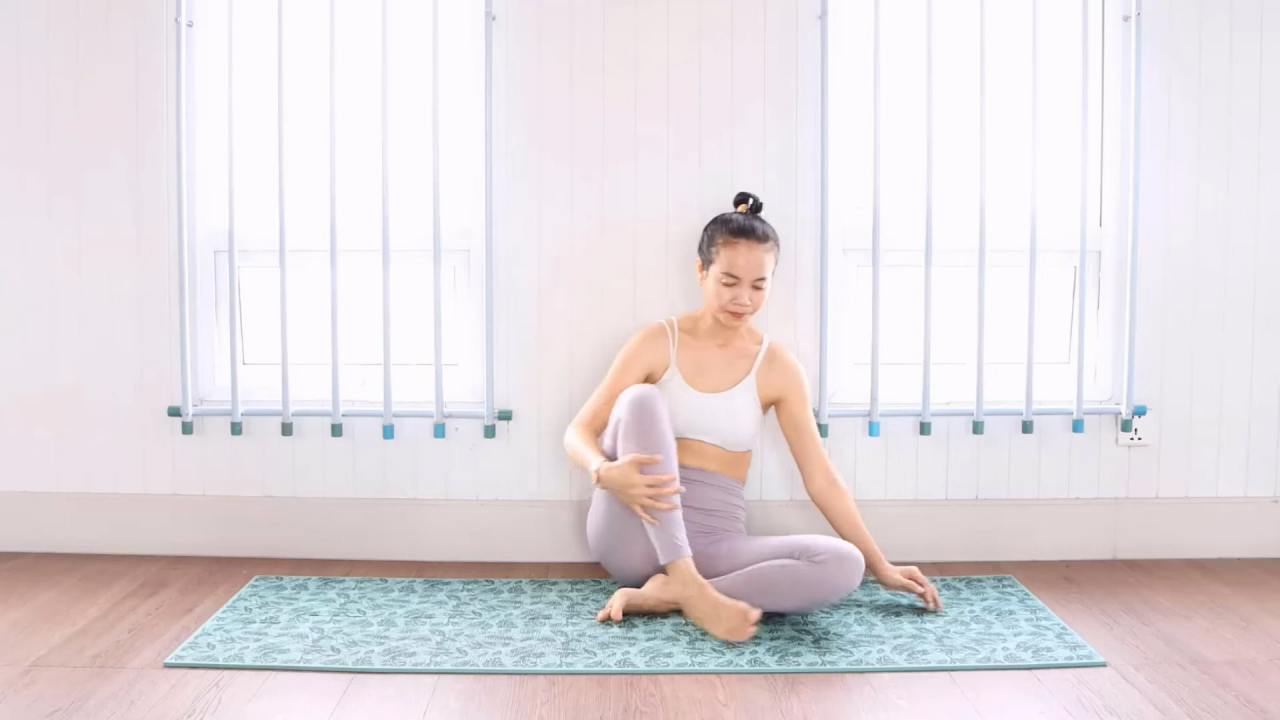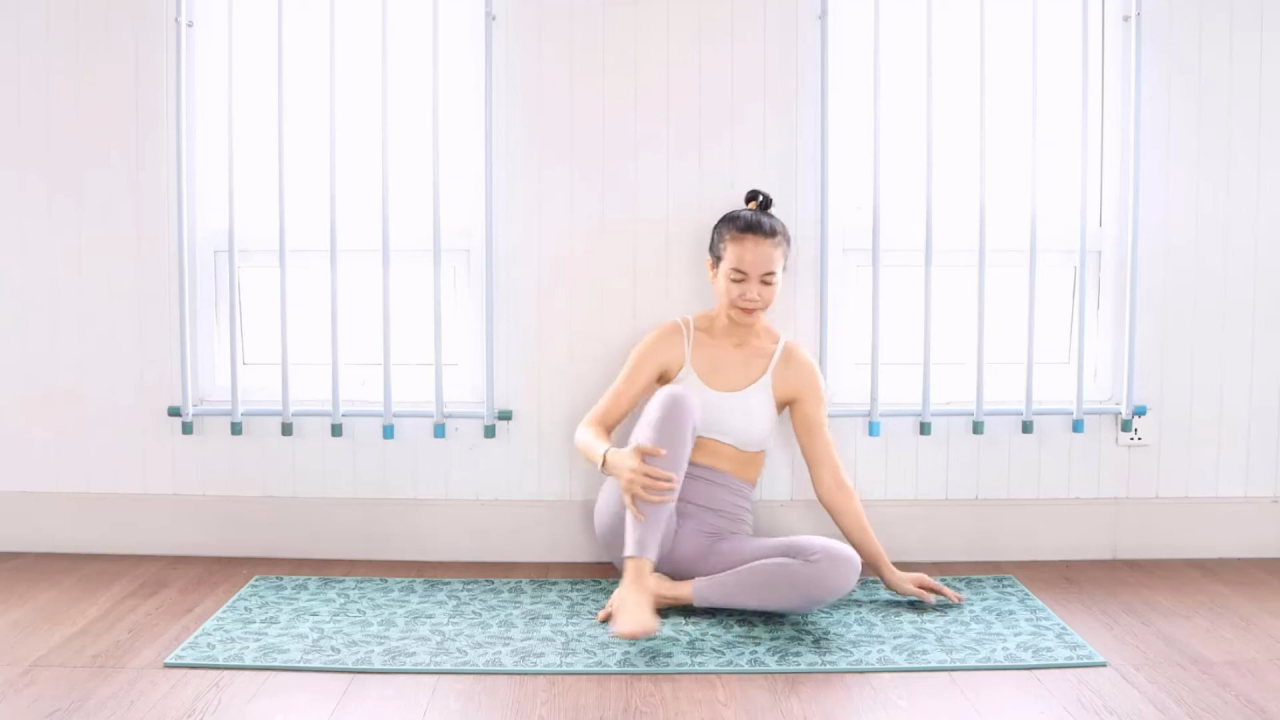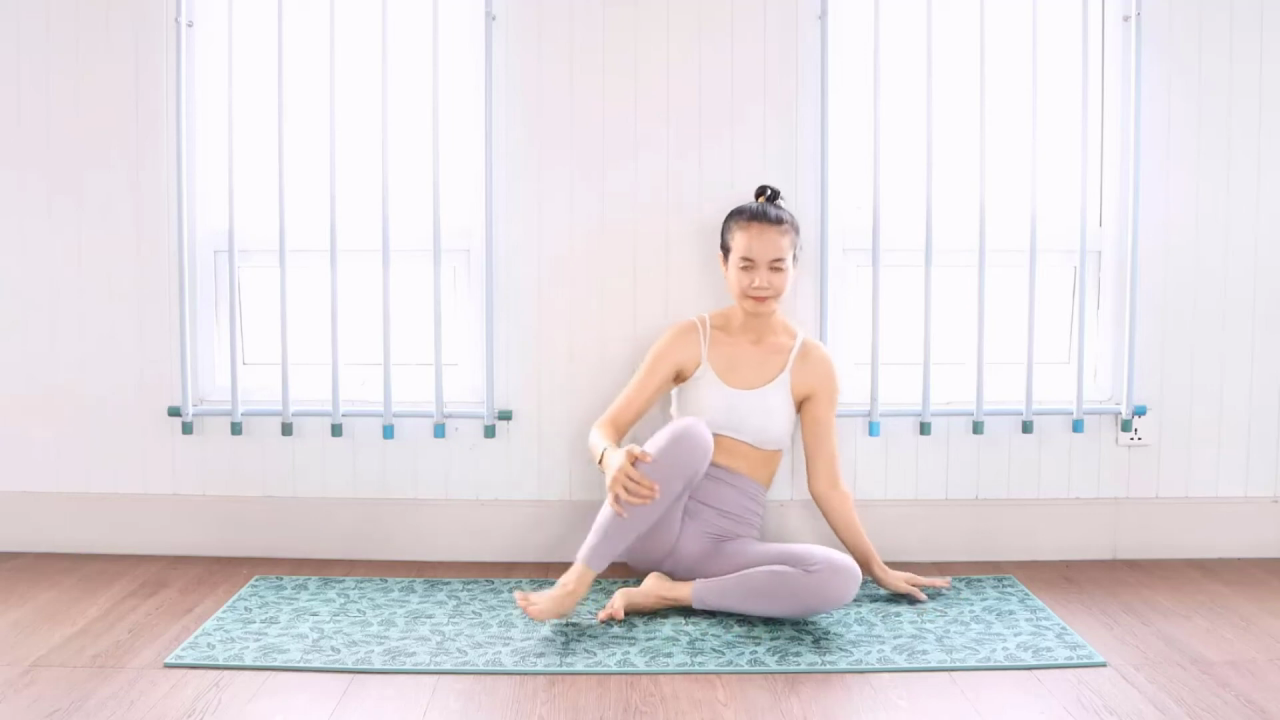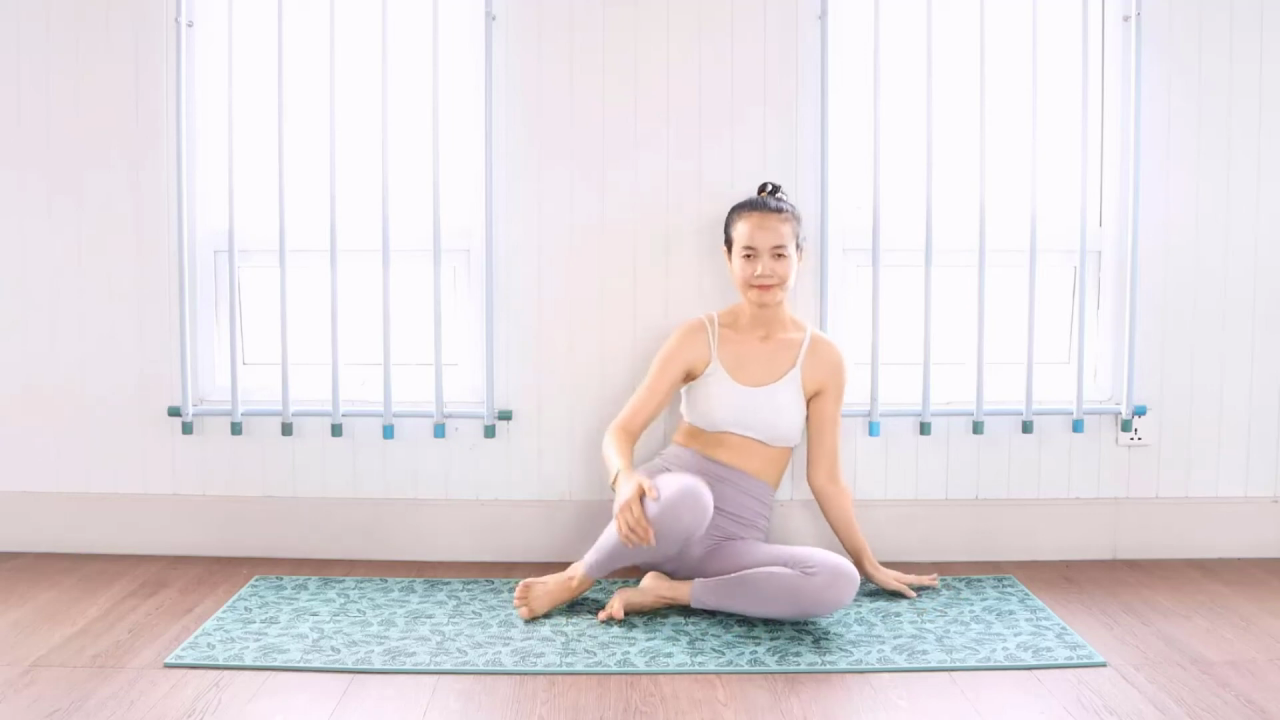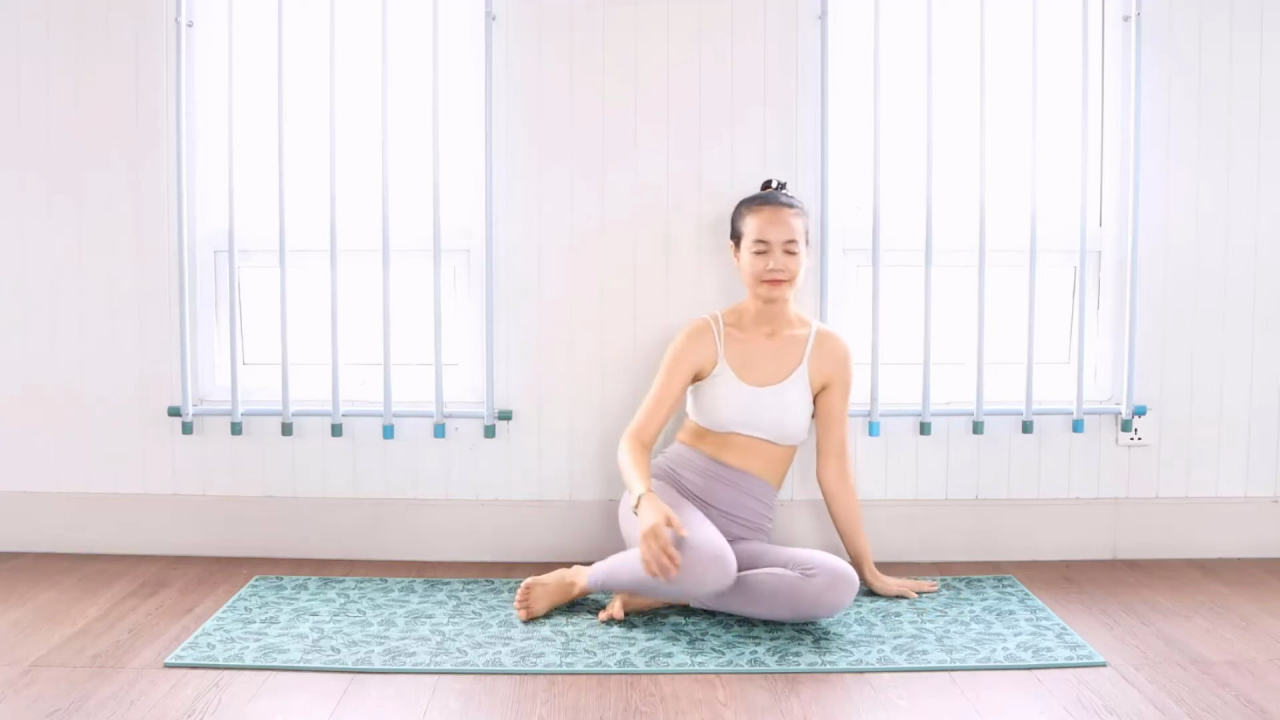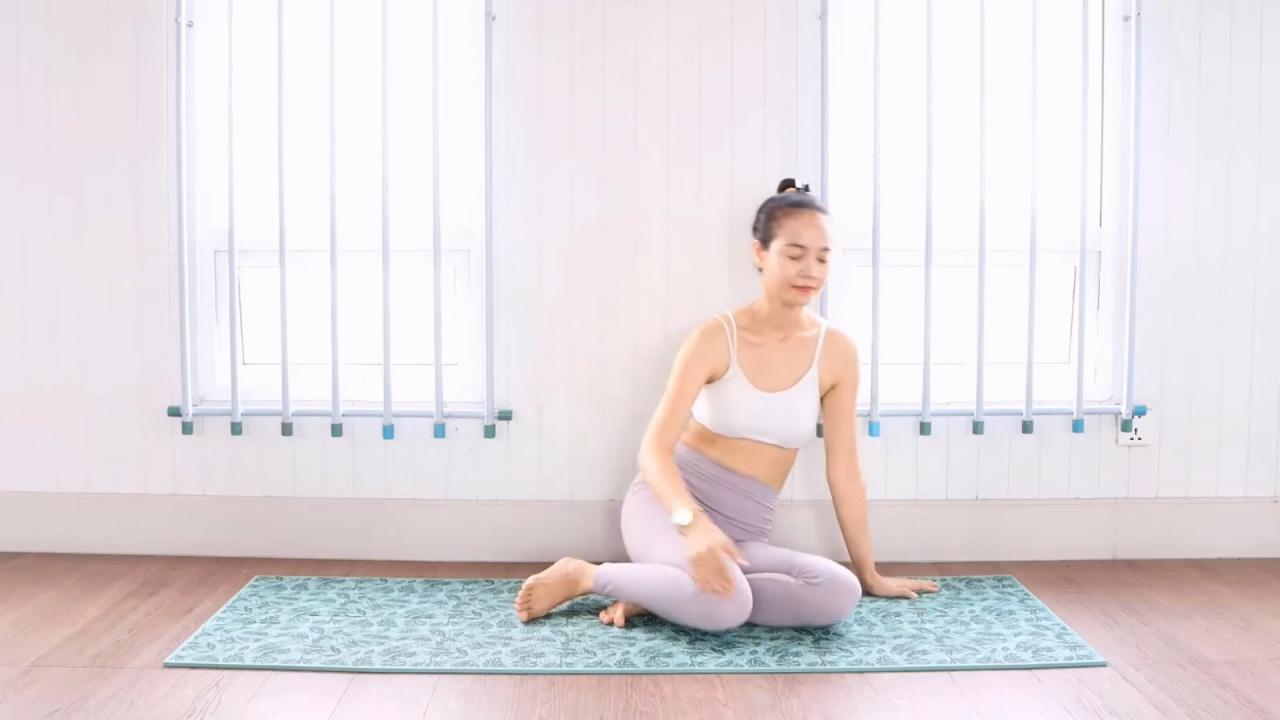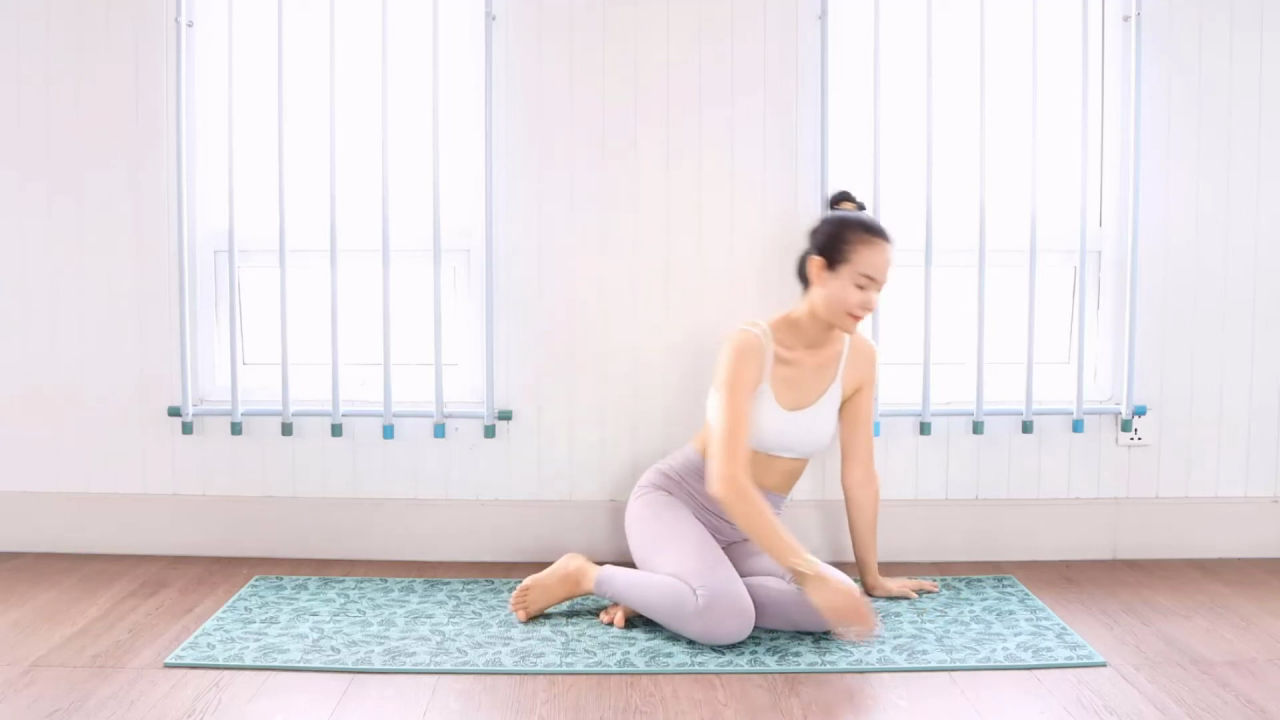
dt=0.2s
person 1, frame 1
left shoulder: (778, 367)
right shoulder: (656, 343)
left elbow: (822, 479)
right elbow: (578, 432)
left wrist: (881, 566)
right wrist: (606, 473)
left hip: (714, 541)
right hip: (632, 533)
left knee: (845, 565)
right knee: (640, 400)
left ankle: (668, 593)
right ankle: (694, 589)
person 1, frame 2
left shoulder: (793, 368)
right shoulder: (671, 341)
left elbow: (831, 482)
right elbow: (589, 428)
left wrist: (887, 571)
right wrist: (616, 461)
left hip: (718, 542)
right hip: (639, 521)
left knee: (841, 568)
right knee: (673, 399)
left ankle: (669, 591)
right ankle: (637, 579)
person 1, frame 3
left shoulder: (812, 364)
right shoulder: (689, 341)
left elbow: (828, 485)
right elbow: (605, 426)
left wrist: (877, 568)
right wrist: (611, 456)
left hip: (724, 545)
right hip: (661, 519)
left knee: (840, 578)
right knee: (690, 434)
left ankle: (670, 592)
right ankle: (576, 582)
person 1, frame 4
left shoulder: (821, 359)
right shoulder: (697, 338)
left elbow: (826, 479)
right elbow: (620, 432)
left wrist: (870, 565)
right wrist: (625, 479)
left hip: (732, 543)
right hip: (672, 513)
left knee: (839, 582)
right knee: (688, 496)
left ankle: (667, 592)
right ankle: (575, 580)
person 1, frame 5
left shoulder: (828, 353)
right shoulder: (703, 337)
left elbow: (834, 473)
right elbow: (635, 439)
left wrist: (869, 571)
right wrist: (646, 502)
left hip: (741, 538)
right hip: (673, 500)
left knee: (838, 585)
right knee: (705, 559)
left ankle: (663, 591)
right ankle: (578, 580)
person 1, frame 6
left shoulder: (836, 352)
right shoulder: (715, 338)
left elbow: (844, 472)
right elbow: (655, 448)
left wrist: (868, 574)
right wrist: (694, 524)
left hip: (743, 535)
right hip: (671, 508)
left knee: (839, 593)
right knee: (724, 603)
left ankle: (666, 588)
right ankle: (584, 575)
person 1, frame 7
left shoulder: (858, 359)
right shoulder: (748, 348)
left elbow: (860, 476)
right elbow: (726, 480)
left wrist: (871, 577)
right wrist: (812, 575)
left hip: (745, 535)
right hip: (671, 502)
left knee: (836, 603)
right knee: (725, 618)
left ankle: (652, 592)
right ankle: (587, 575)
